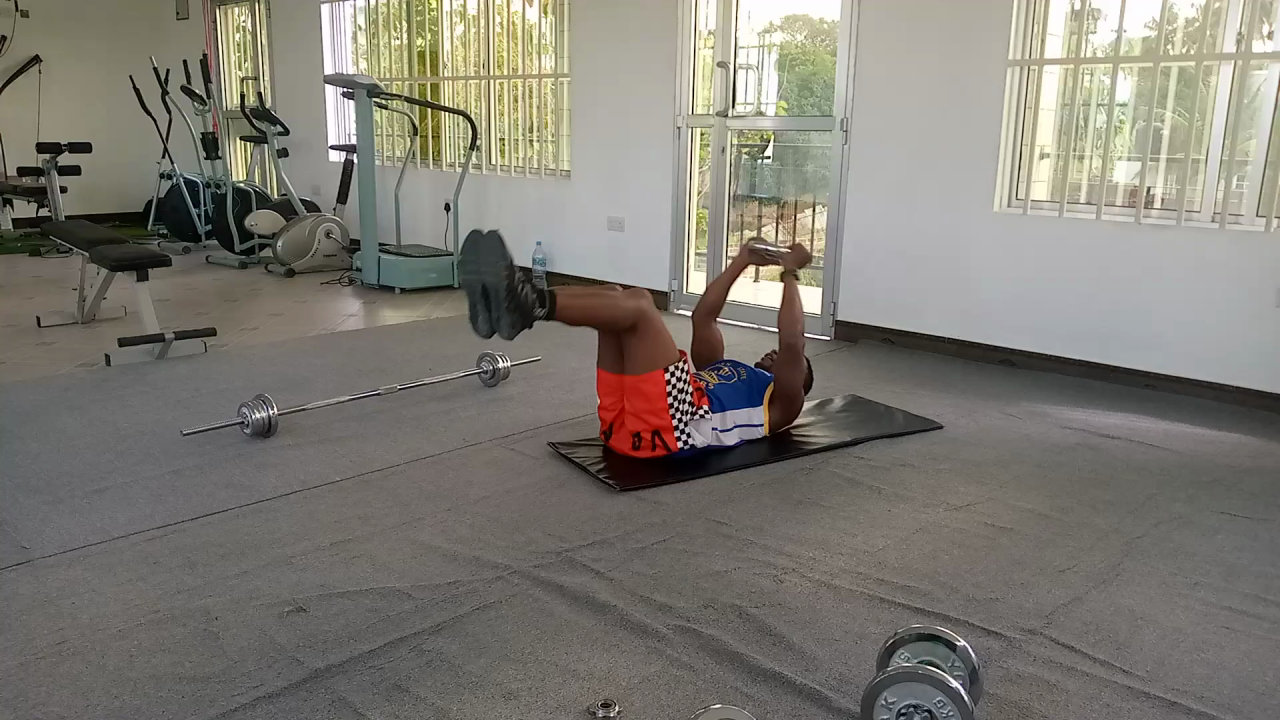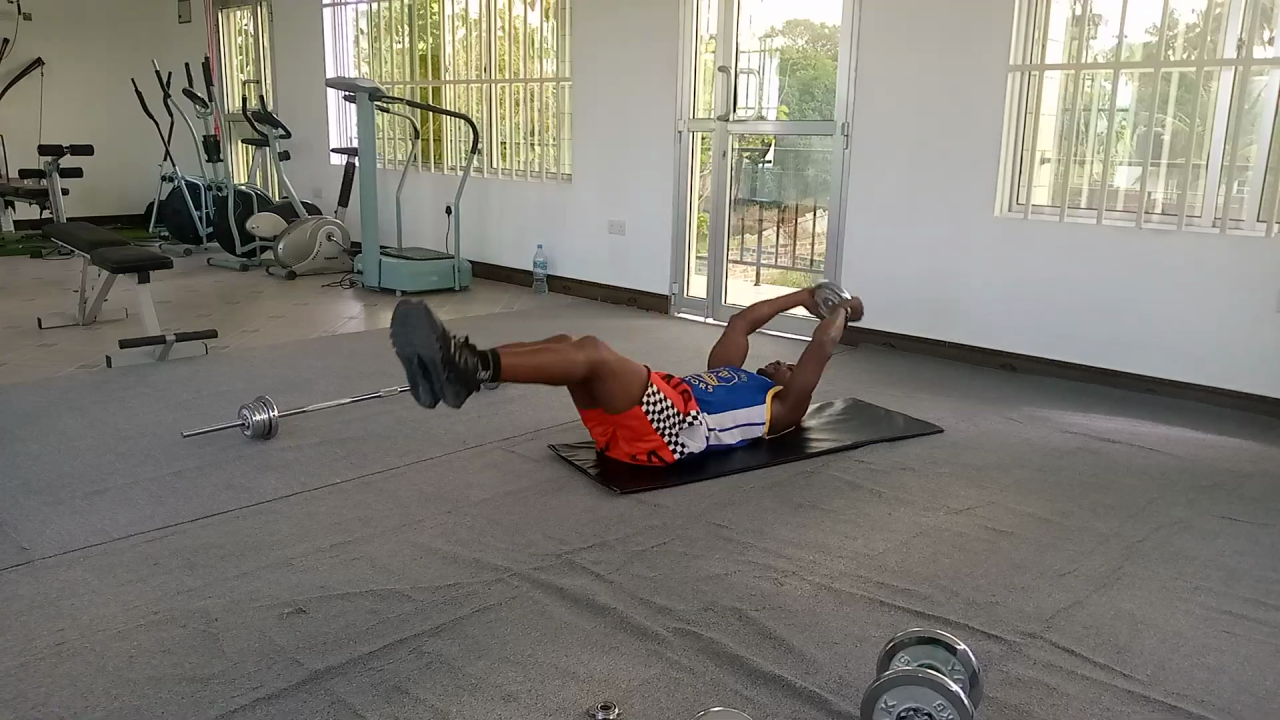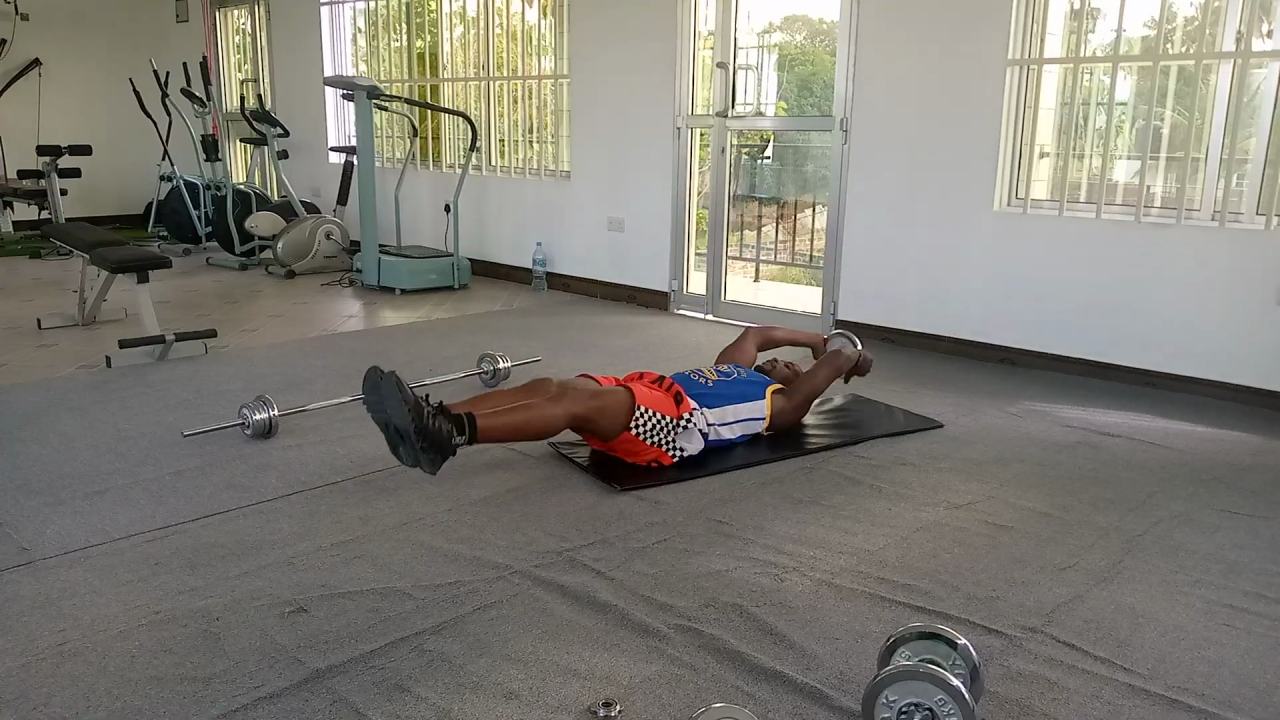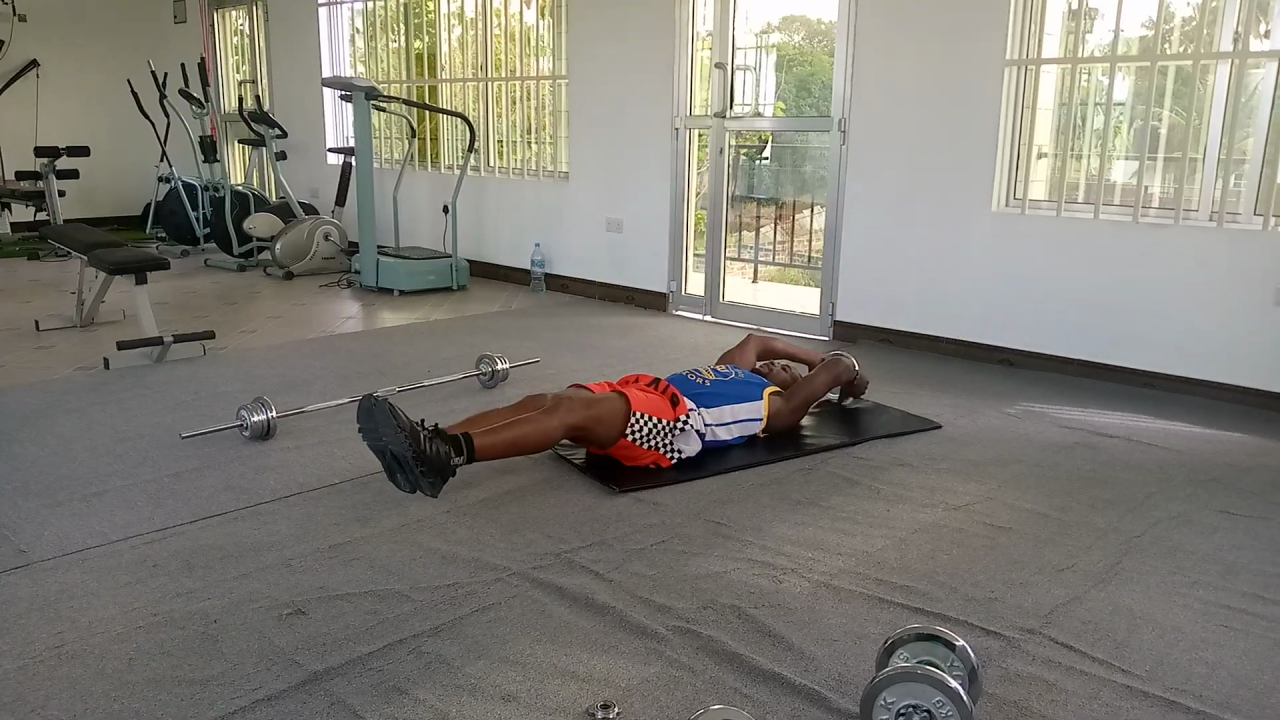
dt=0.2s
person 1, frame 1
left shoulder: (779, 404)
right shoulder: (724, 365)
left elbow: (792, 344)
right elbow: (704, 315)
left wrist: (790, 278)
right wrist: (742, 262)
left hip: (668, 425)
right hip: (625, 416)
left knee: (637, 302)
right knee: (610, 297)
left ankle: (529, 303)
right ankle: (501, 303)
person 1, frame 2
left shoulder: (782, 410)
right shoulder: (731, 372)
left elbow: (818, 351)
right elbow: (741, 322)
left wrist: (837, 316)
right wrist: (797, 297)
left hip: (673, 426)
right hip: (640, 414)
left knee: (590, 351)
right knee: (565, 345)
left ankle: (470, 369)
right ankle: (455, 362)
person 1, frame 3
left shoulder: (783, 406)
right shoulder: (736, 371)
left elbow: (834, 361)
right elbow: (757, 333)
left wrist: (848, 356)
right wrist: (815, 340)
left hip: (672, 423)
right hip: (647, 391)
left knee: (572, 399)
right knee: (546, 388)
left ankle: (445, 435)
right ankle: (436, 421)
person 1, frame 4
left shoulder: (779, 408)
right shoulder: (736, 376)
left elbow: (831, 370)
right elbow: (757, 340)
left wrist: (847, 368)
left hip: (670, 425)
right hip: (643, 395)
left knee: (569, 408)
right knee: (543, 401)
left ankle: (445, 455)
right ankle: (430, 441)
